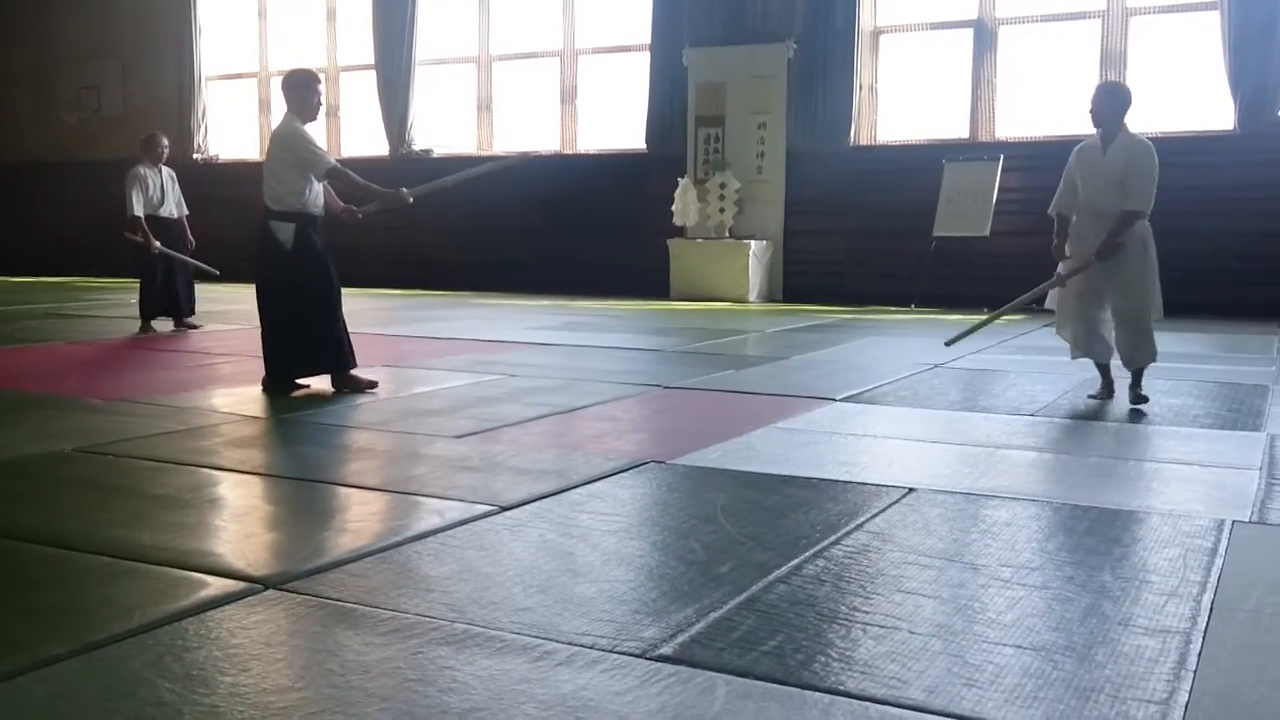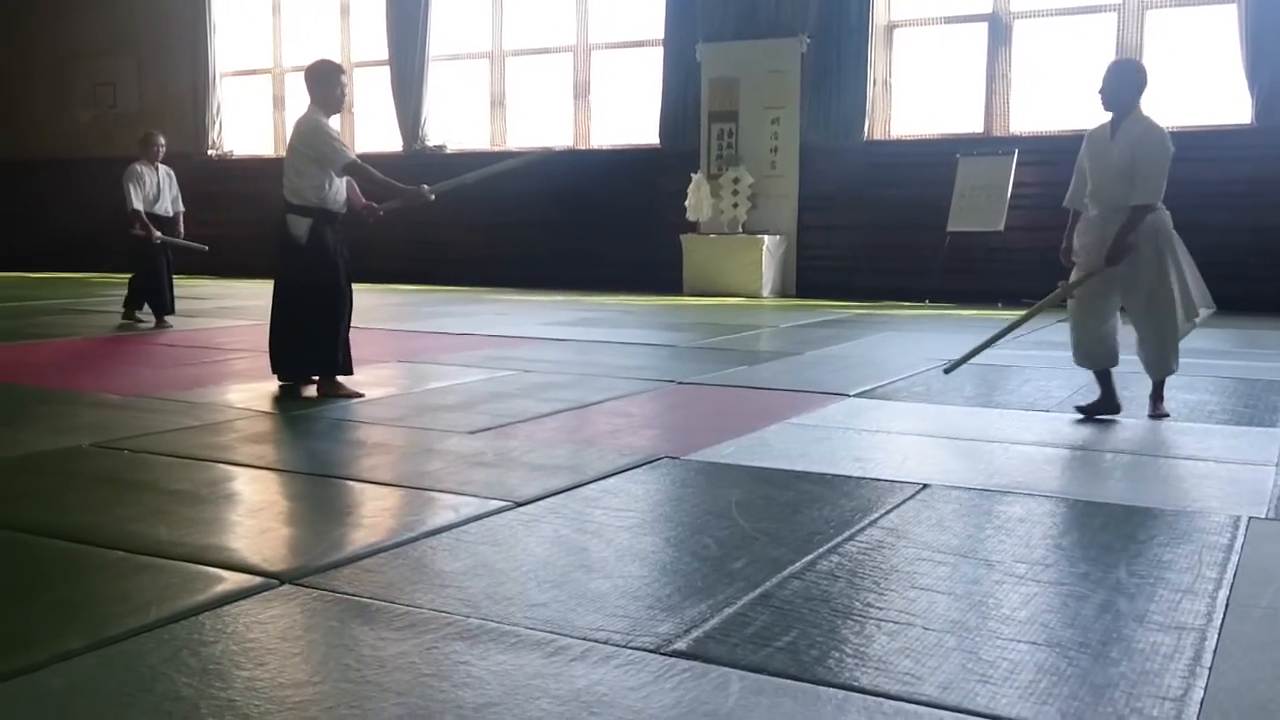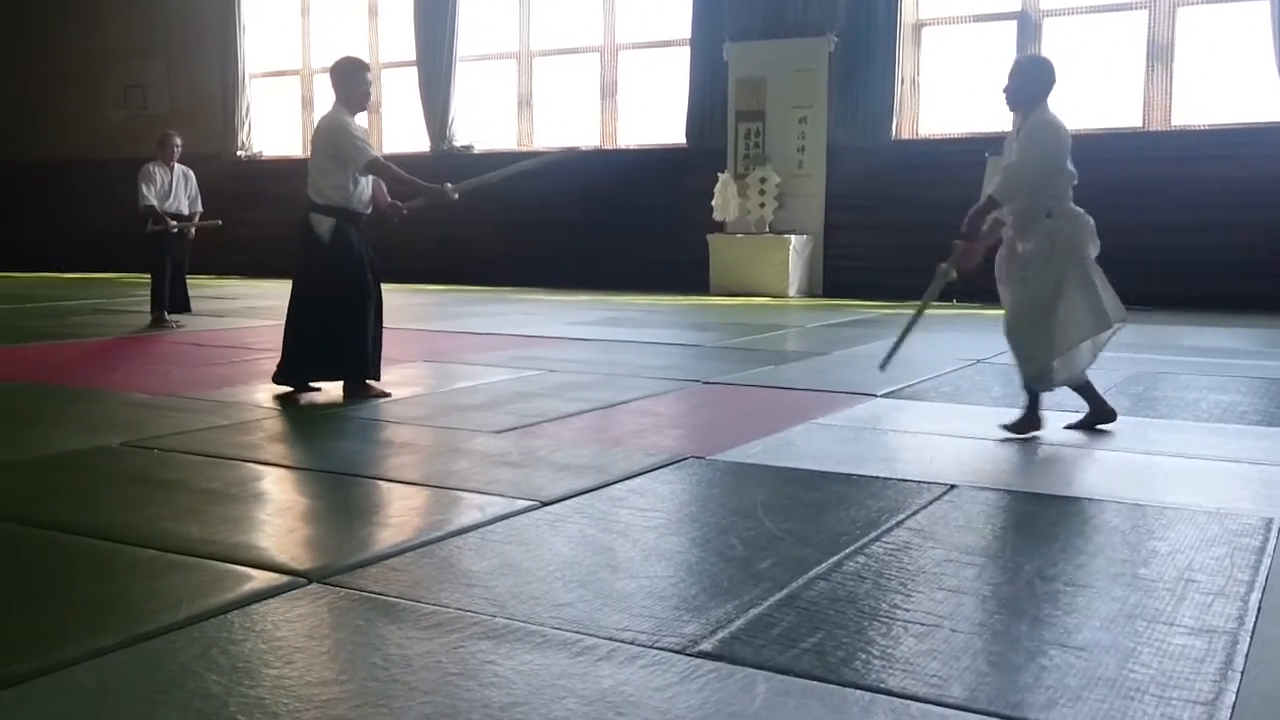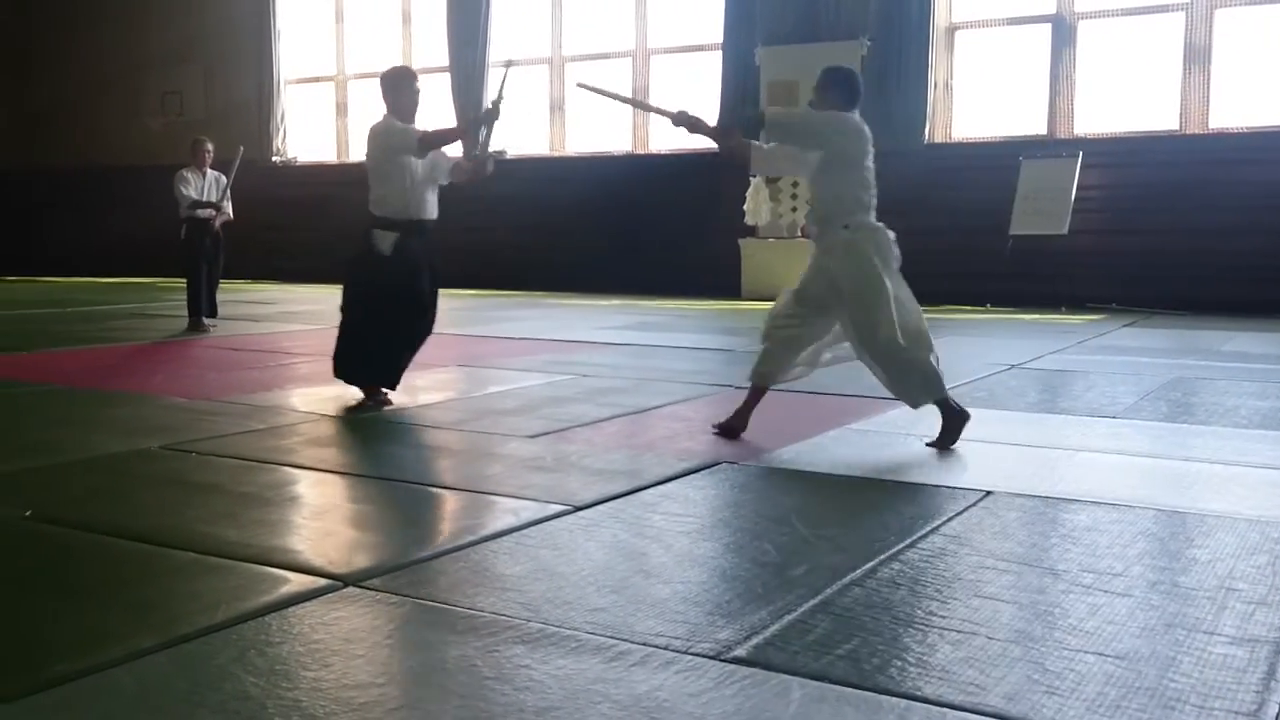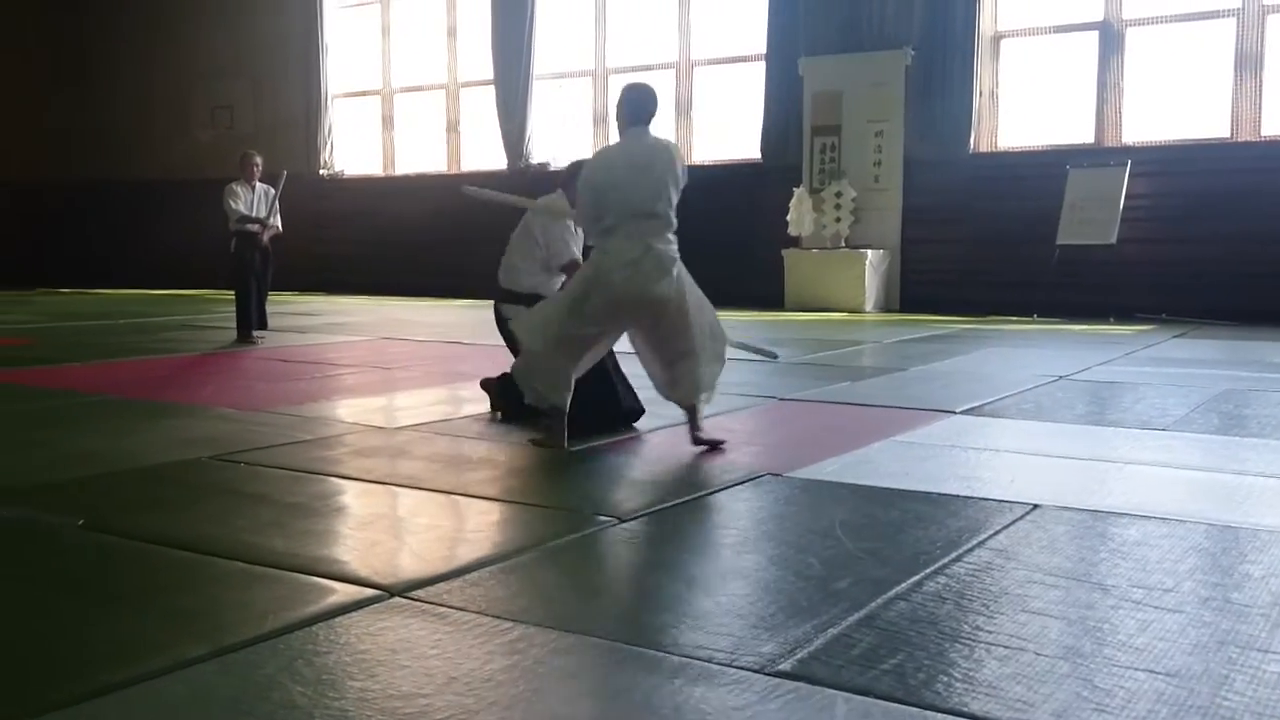
dt=0.5s
person 1, frame 1
left shoulder: (1140, 150)
right shoulder: (1082, 152)
left elbow: (1140, 204)
right elbow: (1066, 200)
left wrist: (1112, 238)
right wrist: (1060, 239)
left hip: (1127, 240)
right hip: (1085, 239)
left knee: (1132, 313)
right knee: (1087, 312)
left ankle: (1136, 382)
right ankle: (1105, 379)
person 1, frame 2
left shoulder: (1151, 136)
right shoulder: (1094, 137)
left elbow: (1147, 196)
right elbow: (1079, 191)
left wrist: (1121, 239)
right wrist: (1070, 238)
left hip: (1140, 234)
right hip: (1098, 232)
left knee: (1152, 318)
right knee: (1088, 314)
left ankle: (1157, 394)
right ankle: (1107, 394)
person 1, frame 3
left shoulder: (1046, 132)
right shoulder: (1024, 133)
left elbow: (1010, 187)
right elbow: (1011, 198)
left wrist: (971, 229)
right wrist: (981, 238)
left hip: (1055, 237)
right hip: (1030, 239)
left knee: (1026, 324)
right knee: (1031, 328)
left ankle: (1032, 410)
right ankle: (1097, 406)
person 1, frame 4
left shoulder: (847, 130)
right shoulder: (820, 146)
left elbow: (774, 121)
right elbow: (759, 156)
left wrist: (713, 131)
right wrist: (714, 133)
left hip: (856, 250)
right hip: (836, 254)
left knee: (886, 344)
right knee: (786, 327)
left ankle: (949, 410)
right ankle: (744, 416)
person 1, frame 5
left shoulder: (601, 162)
right shoulder: (670, 154)
left elbow: (586, 218)
left hip: (612, 262)
right hip: (659, 261)
left knee: (562, 341)
right knee: (691, 345)
left ankle: (556, 431)
right ankle: (695, 426)
person 2, frame 1
left shoulder: (291, 134)
right shoulder: (291, 134)
left elbow: (319, 182)
right elbow: (335, 173)
left wrist: (339, 208)
right wrist: (384, 196)
left hip: (291, 230)
right hip: (291, 232)
left knee: (286, 305)
right knee: (321, 297)
left ankle: (279, 375)
right ankle: (340, 371)
person 2, frame 2
left shoulder: (318, 127)
right shoulder: (313, 127)
left elbow: (343, 175)
right elbow: (355, 168)
left wrist: (359, 204)
right wrist: (405, 192)
left hip: (314, 226)
right hip: (311, 227)
left knee: (303, 299)
right knee: (329, 299)
left ankle: (295, 368)
right ankle: (326, 376)
person 2, frame 3
left shoulder: (349, 126)
right shoulder: (336, 126)
left elbow: (370, 175)
right elbow: (379, 167)
left wrist: (384, 203)
right wrist: (428, 190)
left hip: (340, 225)
right hip: (334, 226)
left knee: (318, 301)
right knee: (354, 300)
left ankle: (298, 371)
right ankle: (355, 378)
person 2, frame 4
left shoulder: (423, 147)
right shoulder: (384, 133)
left elbow: (450, 171)
right elbow: (427, 141)
left wrist: (475, 165)
right wrist: (475, 124)
left hip: (416, 240)
right hip: (394, 241)
right knee: (406, 314)
left ankle: (371, 379)
right ankle: (369, 380)
person 2, frame 5
left shoulder: (563, 214)
right shoulder: (553, 214)
left elbow: (564, 269)
right elbow: (573, 268)
left hip: (530, 303)
right hip: (523, 307)
person 3, frame 1
left shoulder: (170, 174)
right shoulder: (138, 174)
left elbow: (179, 207)
right elbow: (135, 212)
left wrist: (187, 233)
right wrist: (149, 237)
left hip: (171, 228)
right hip: (151, 228)
left knee: (180, 272)
right knee: (152, 276)
left ankle: (181, 317)
right ankle: (146, 321)
person 3, frame 2
left shoulder: (168, 173)
right shoulder: (135, 171)
left elbow: (176, 203)
right elbow: (135, 206)
left wrist: (179, 225)
right wrist: (150, 229)
left hip: (164, 226)
right hip: (145, 227)
left knee: (146, 271)
right knee: (157, 271)
left ankle: (130, 309)
right ankle: (161, 316)
person 3, frame 3
left shoulder: (187, 173)
right shoulder: (149, 171)
left elbow: (195, 204)
right elbow: (147, 203)
left wrist: (192, 225)
right wrist: (165, 220)
left hip: (181, 226)
right hip: (159, 226)
left knee: (178, 271)
right knee: (162, 269)
left ankle: (162, 313)
right ankle: (160, 313)
person 3, frame 4
left shoulder: (219, 178)
right shoulder: (183, 176)
left elbow: (227, 210)
right elbow: (189, 201)
left wrist: (218, 219)
right wrist: (211, 205)
left hip: (213, 230)
right hip: (193, 229)
left knee: (212, 275)
right knee: (197, 274)
left ankle: (201, 316)
right ankle: (197, 318)
person 3, frame 5
left shoulder: (268, 191)
right shoulder: (233, 190)
left elbow: (276, 224)
right elbow: (237, 215)
left wrist: (266, 233)
right wrist: (259, 220)
left hip: (262, 244)
right hip: (243, 242)
left knee: (261, 288)
right knee: (246, 287)
left ankle: (251, 328)
right ankle: (246, 330)
